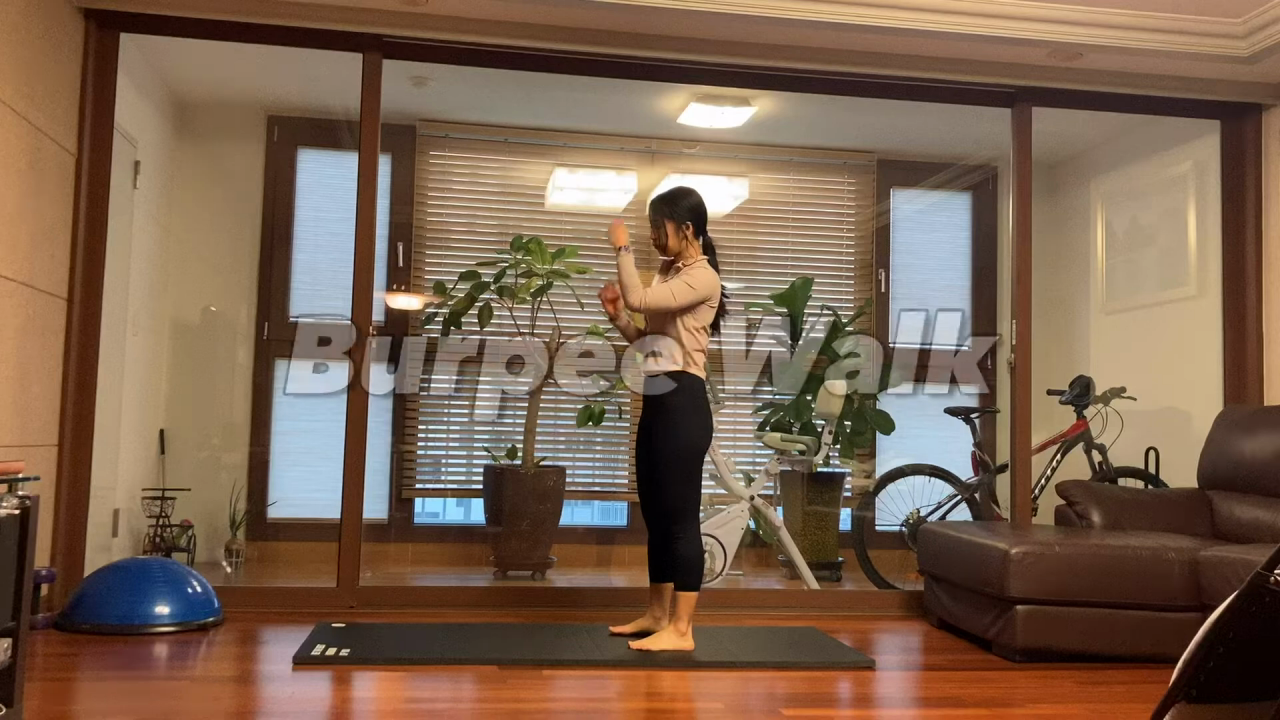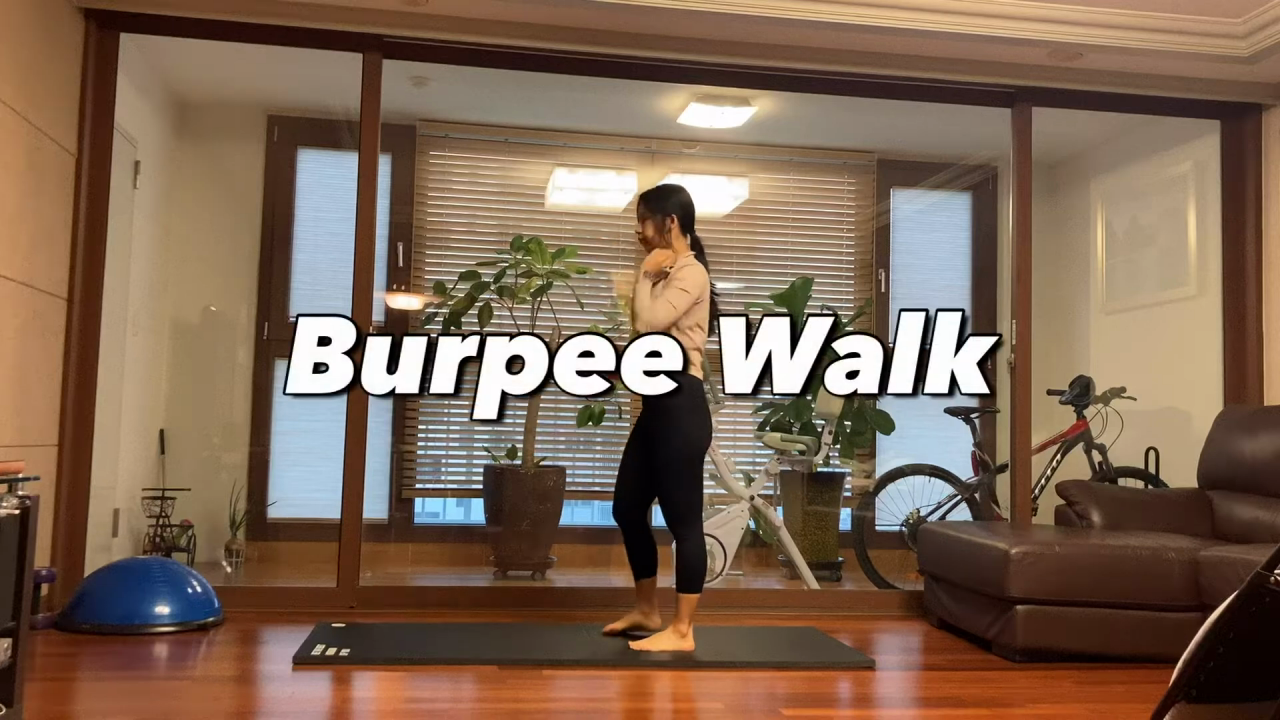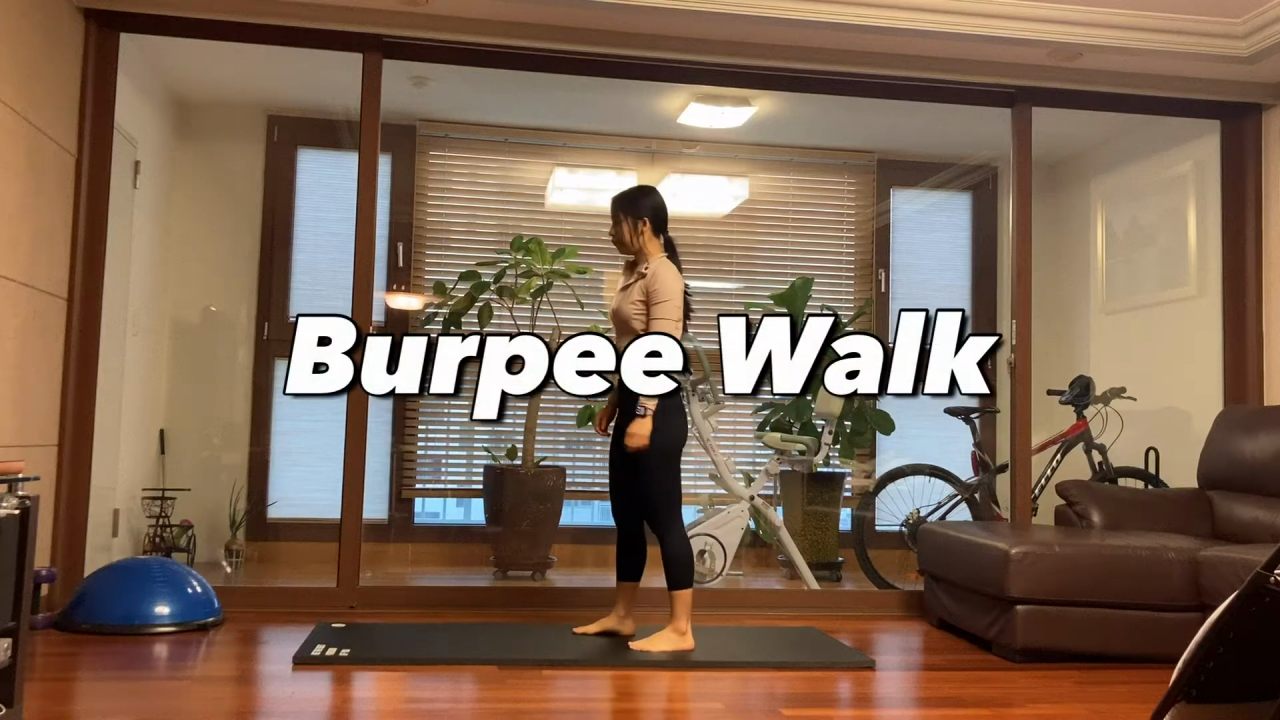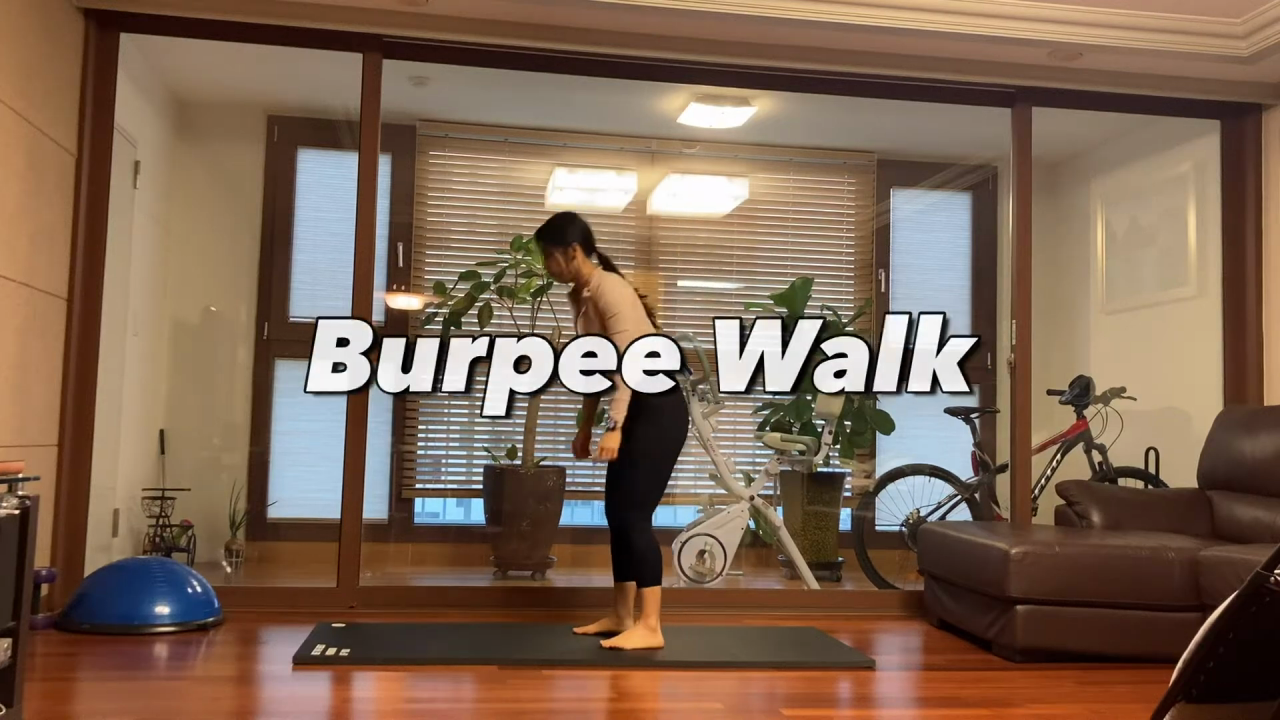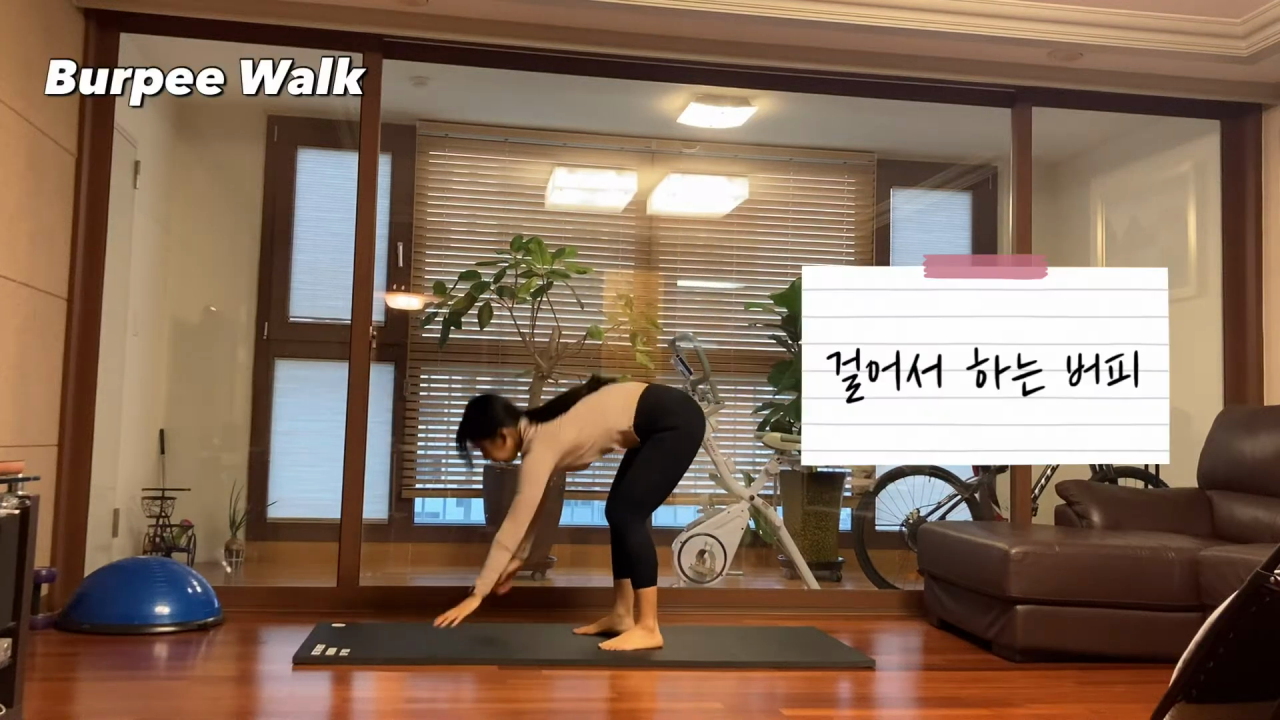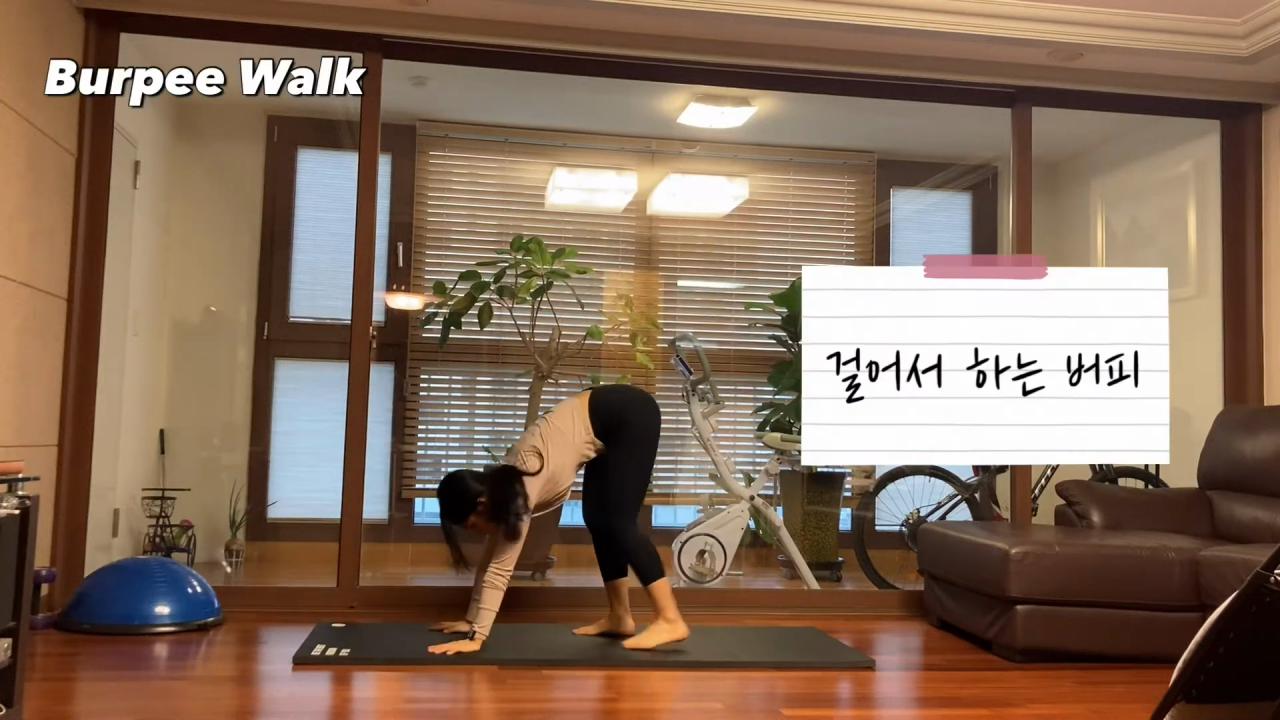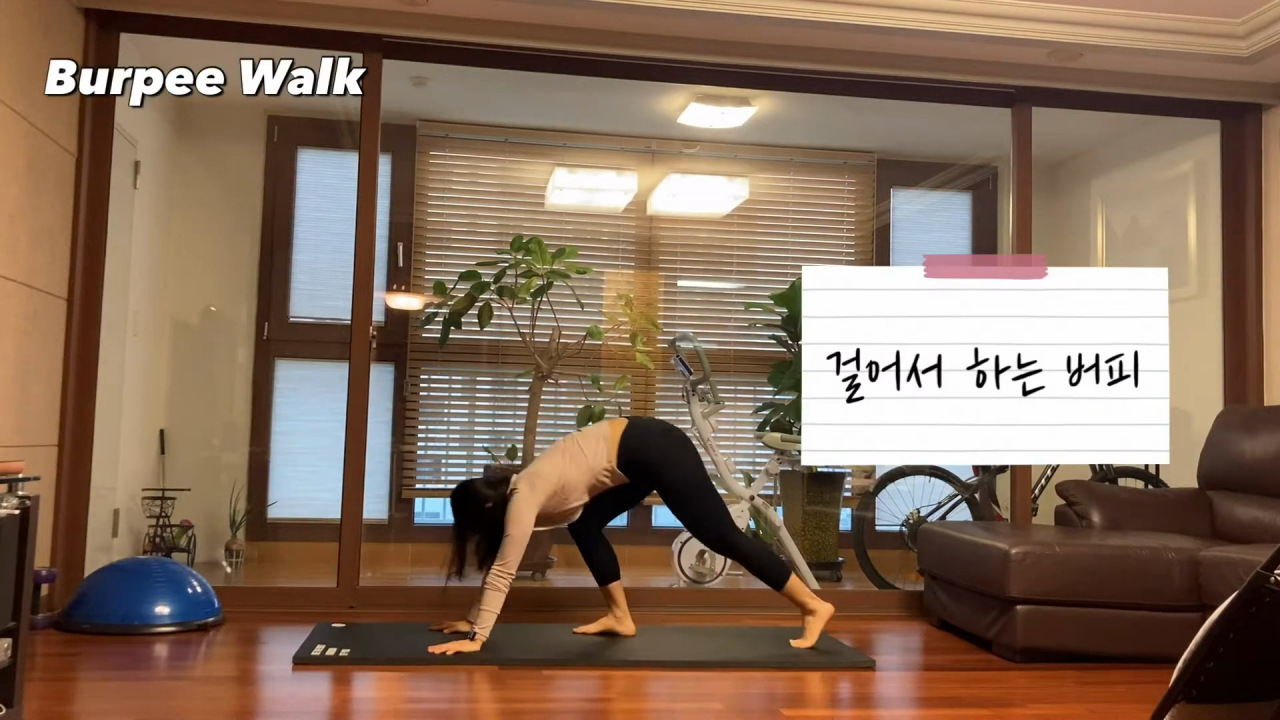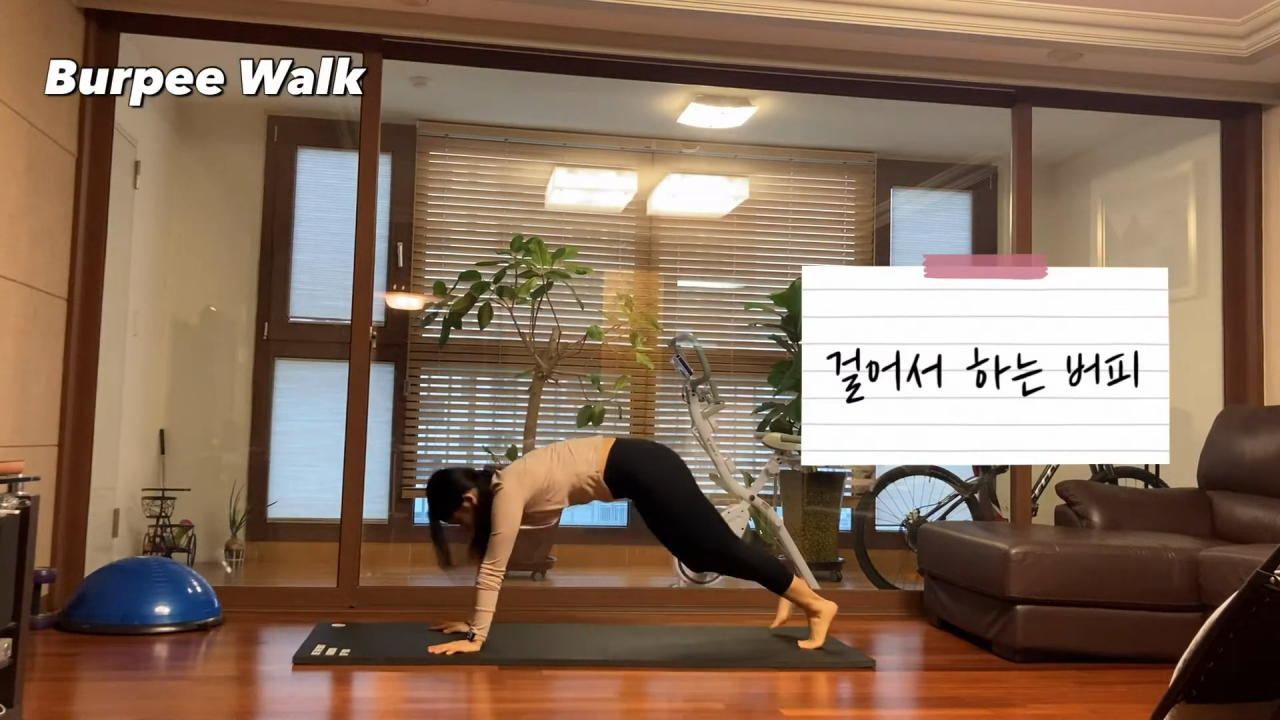
dt=0.5s
person 1, frame 1
left shoulder: (702, 278)
right shoulder: (670, 273)
left elbow: (639, 299)
left wrist: (622, 249)
right wrist: (616, 314)
left hip: (683, 404)
right hip: (657, 402)
left knee: (680, 517)
right knee: (656, 515)
left ankle: (681, 628)
right ankle: (657, 615)
person 1, frame 2
left shoulder: (689, 274)
right shoulder: (666, 273)
left elbow: (647, 323)
left wrist: (644, 276)
left hip: (681, 406)
right hip: (655, 404)
left knee: (682, 519)
right knee: (627, 509)
left ankle: (682, 630)
right ankle: (646, 611)
person 1, frame 3
left shoulder: (663, 275)
right shoulder: (634, 274)
left wrist: (644, 415)
right wrist: (614, 405)
left hip: (654, 411)
right hip: (631, 405)
left knee: (663, 518)
right knee: (626, 515)
left ankle: (680, 629)
right ankle: (622, 616)
person 1, frame 4
left shoulder: (607, 289)
right shoulder: (581, 297)
left wrist: (614, 427)
right wrist: (585, 427)
left hip: (658, 408)
right hip: (640, 409)
left knee: (633, 511)
right knee: (618, 511)
left ankle: (649, 627)
right ankle: (621, 616)
person 1, frame 5
left shoulder: (540, 444)
right shoulder: (534, 433)
left elbow: (514, 524)
right elbow: (534, 506)
left wrist: (476, 595)
right wrist: (517, 559)
left hip: (676, 421)
right hip: (658, 422)
left knee: (627, 514)
right knee: (619, 512)
left ankle: (648, 629)
right ankle: (623, 614)
person 1, frame 6
left shoulder: (511, 497)
right shoulder: (502, 484)
left elbow: (499, 571)
right elbow: (491, 561)
left wrist: (475, 637)
right wrist: (471, 621)
left hip: (630, 414)
right hip: (606, 414)
left knee: (615, 522)
right knee: (598, 520)
left ankle: (670, 619)
right ankle: (621, 617)
person 1, frame 7
left shoulder: (522, 499)
right shoulder: (511, 495)
left elbow: (503, 572)
right elbow: (500, 567)
left wrist: (476, 637)
right wrist: (474, 621)
left hip: (654, 450)
right hip: (639, 450)
left knee: (723, 537)
right knee: (584, 525)
left ankle: (813, 607)
right ankle: (620, 616)
person 1, frame 8
left shoulder: (506, 492)
right shoulder: (499, 486)
left elbow: (493, 569)
right elbow: (493, 568)
left wrist: (475, 637)
right wrist: (475, 622)
left hip: (644, 470)
right hip: (637, 467)
left knee: (721, 546)
right knee: (697, 556)
left ankle: (817, 607)
right ankle: (788, 593)
